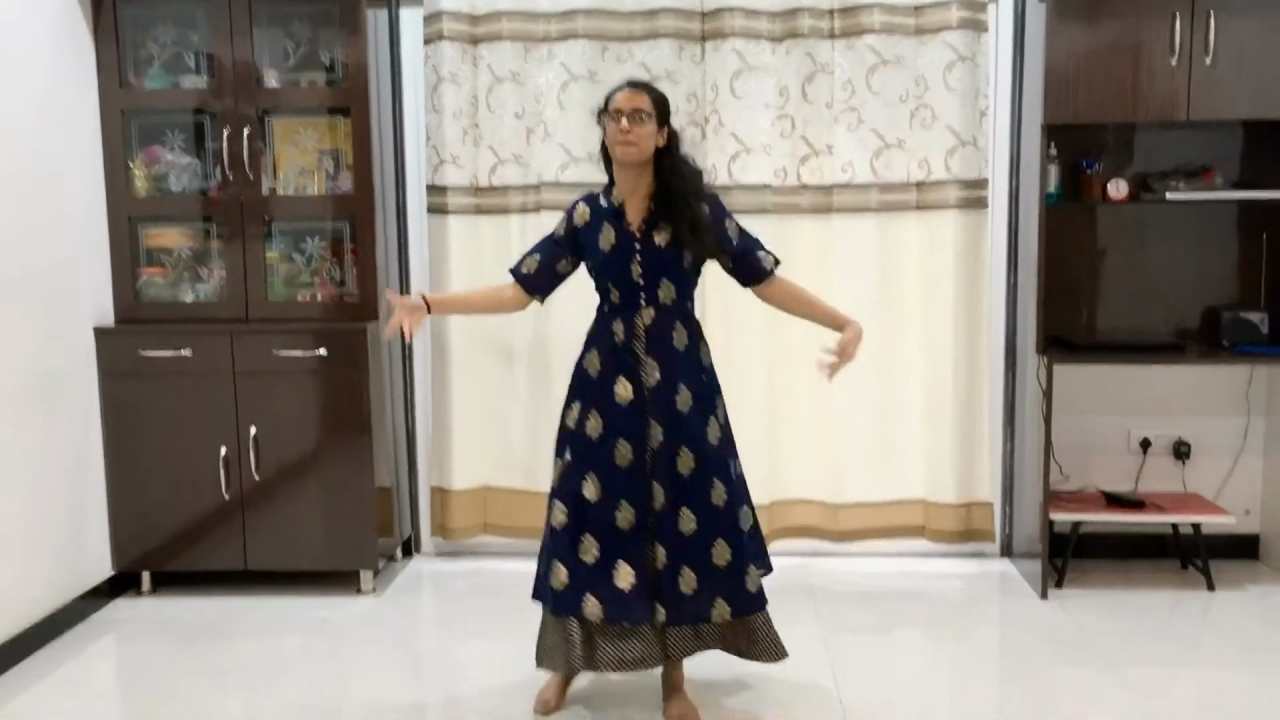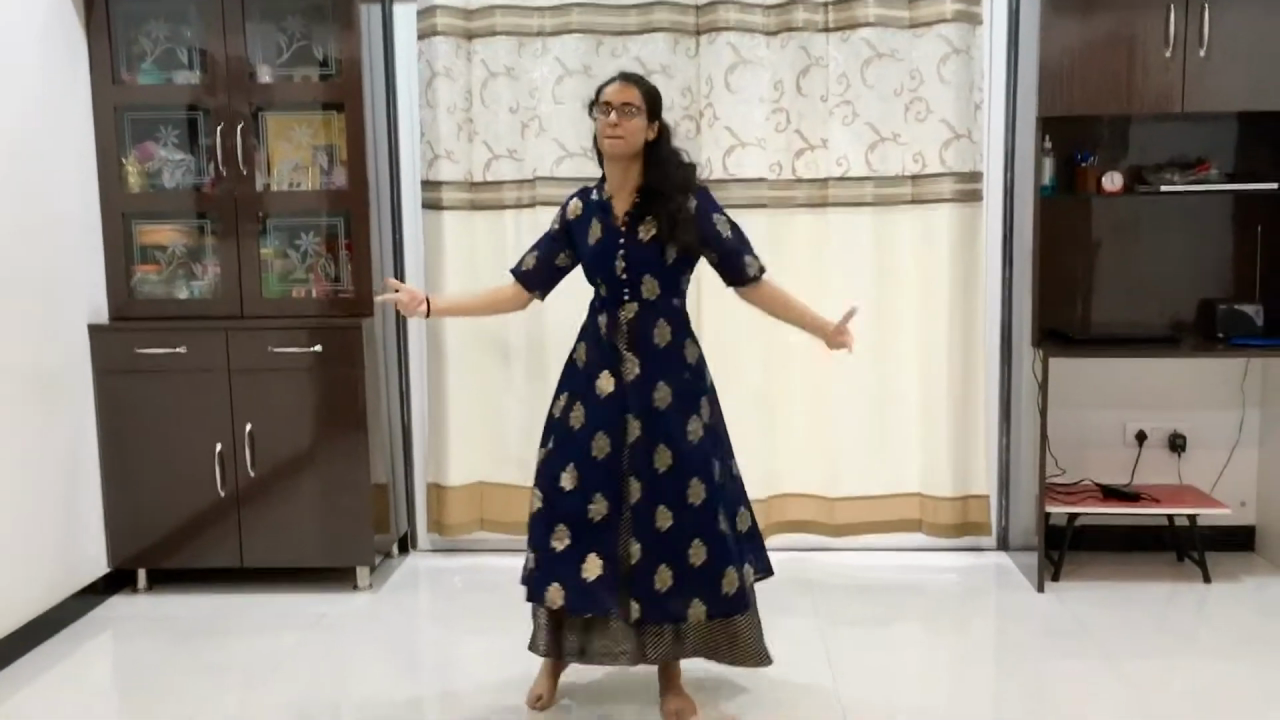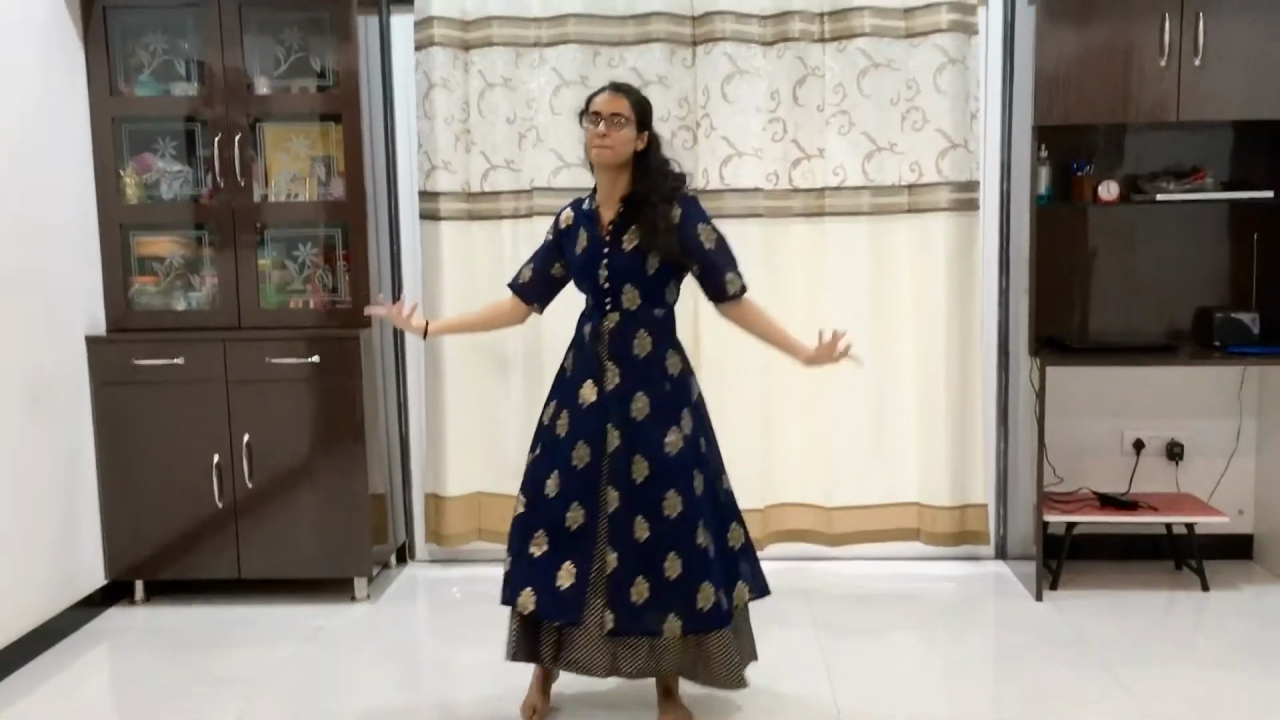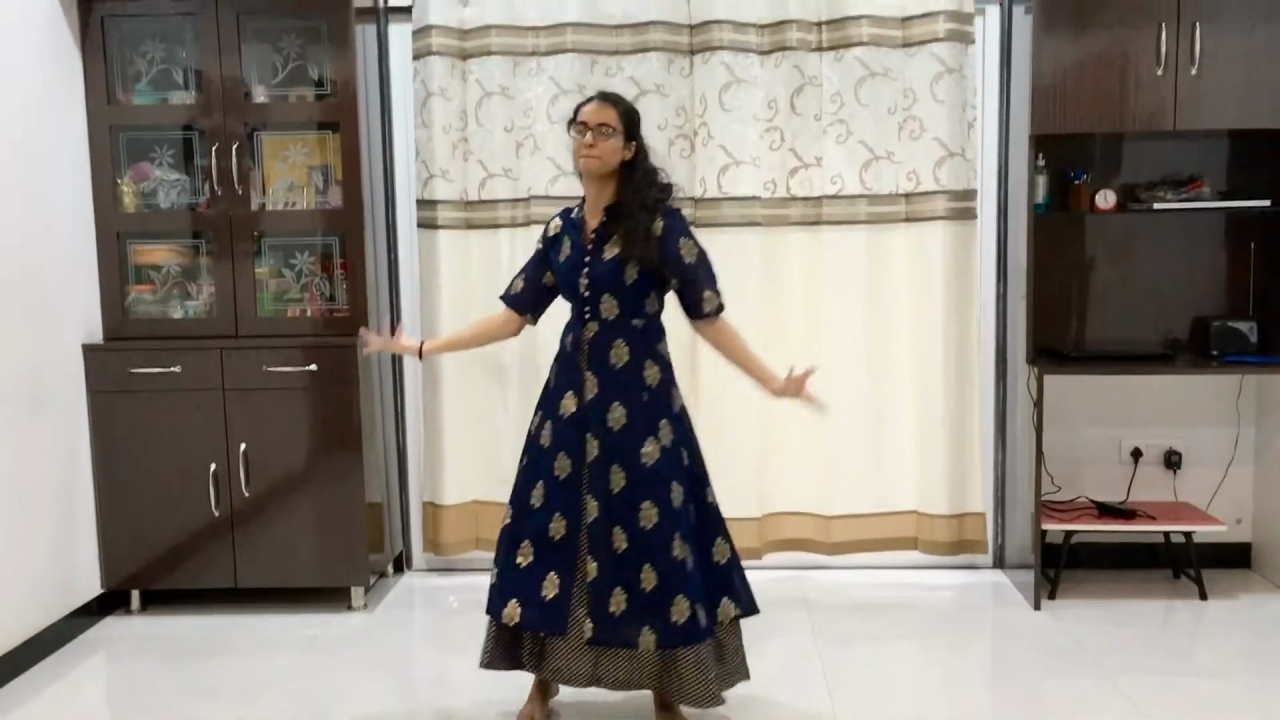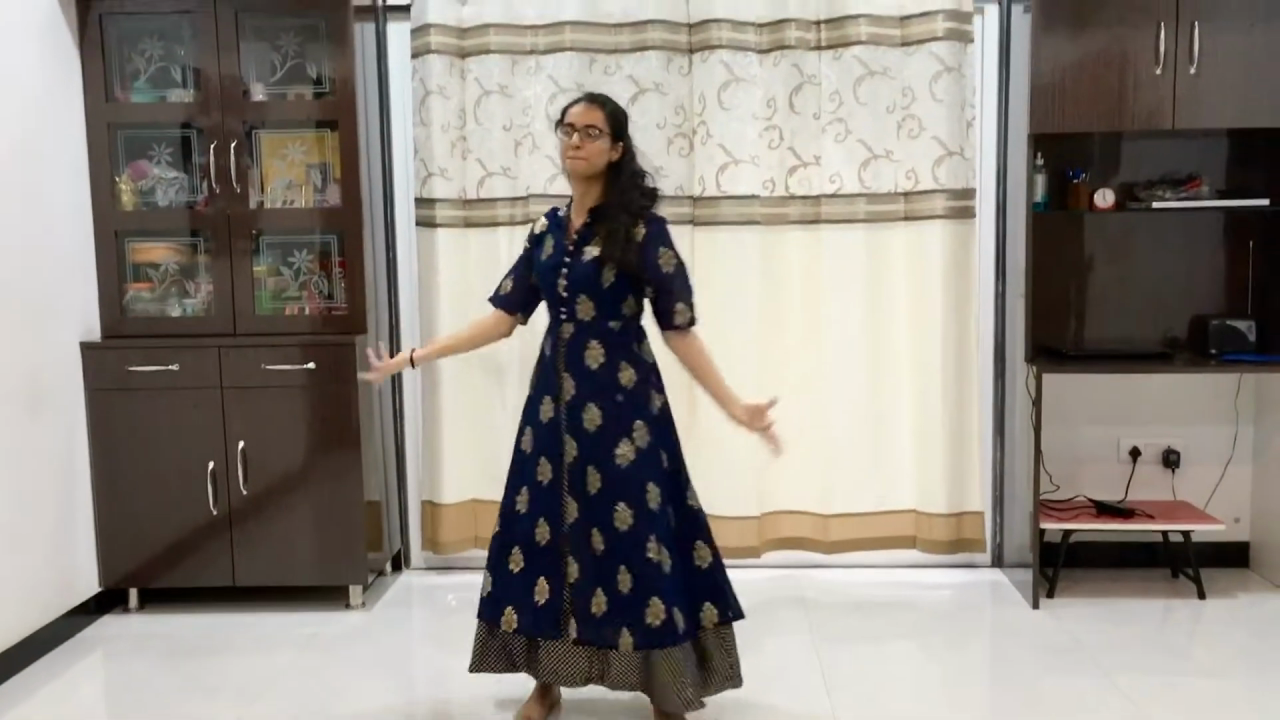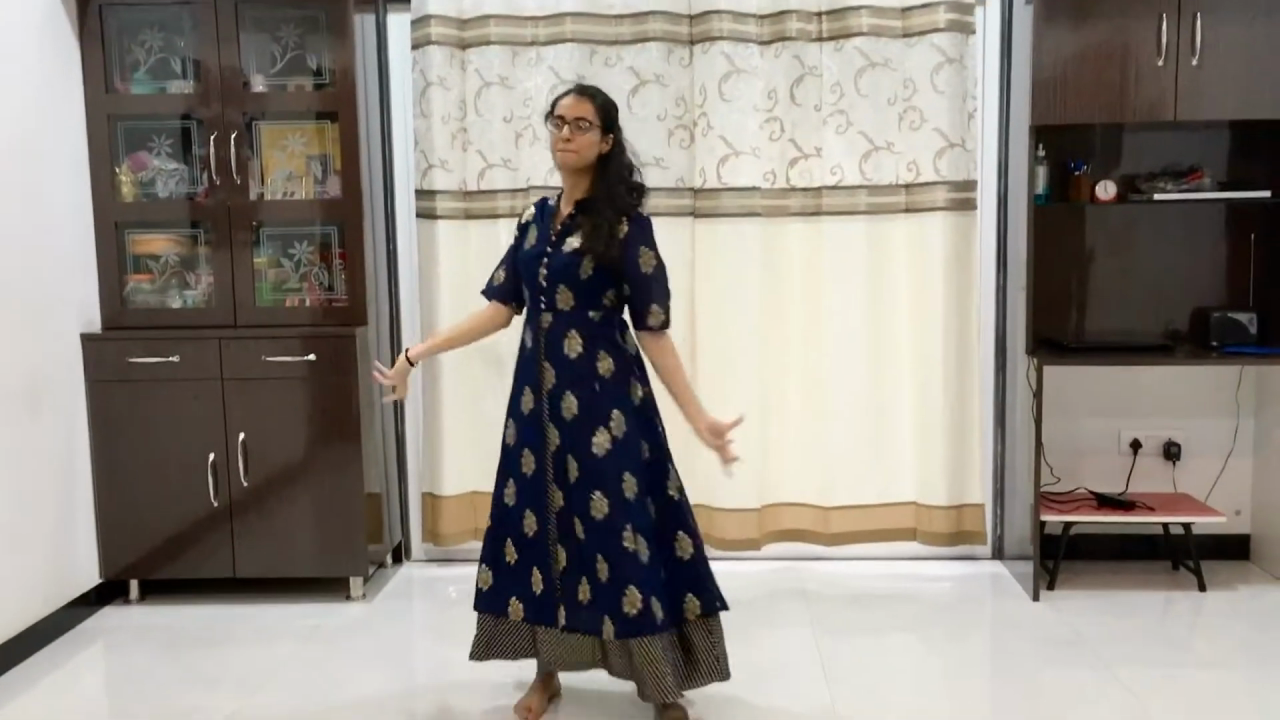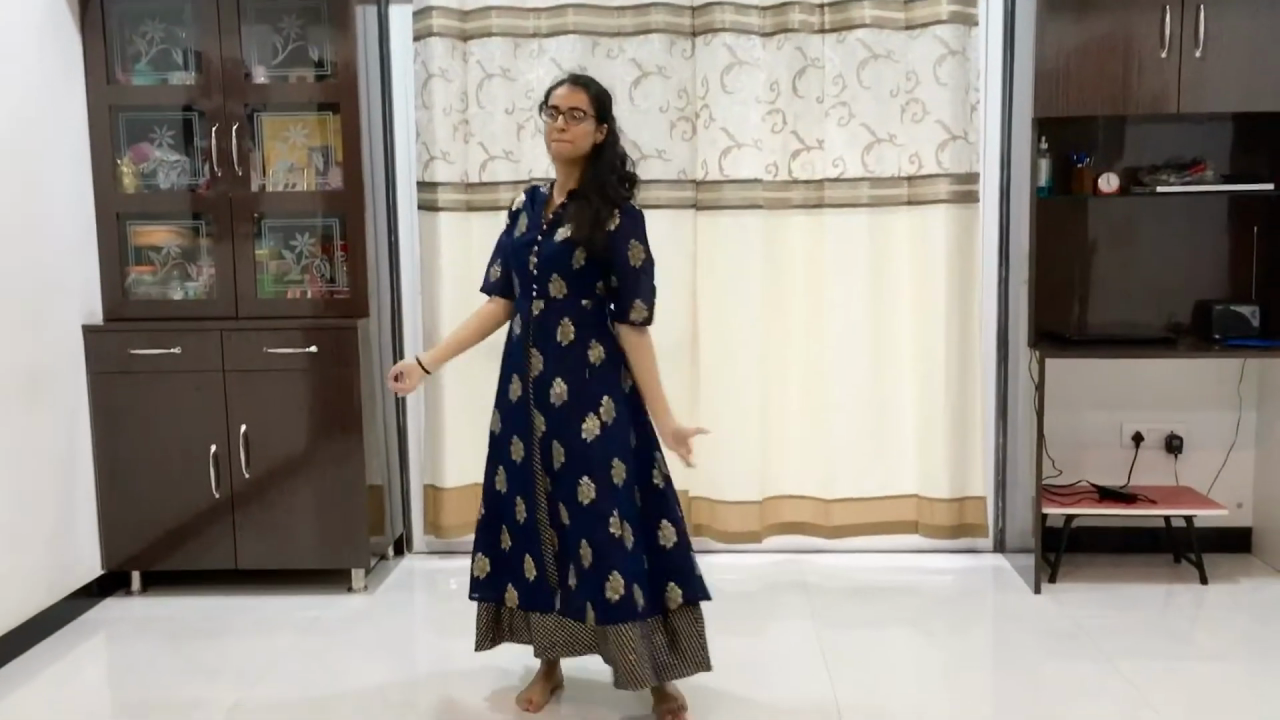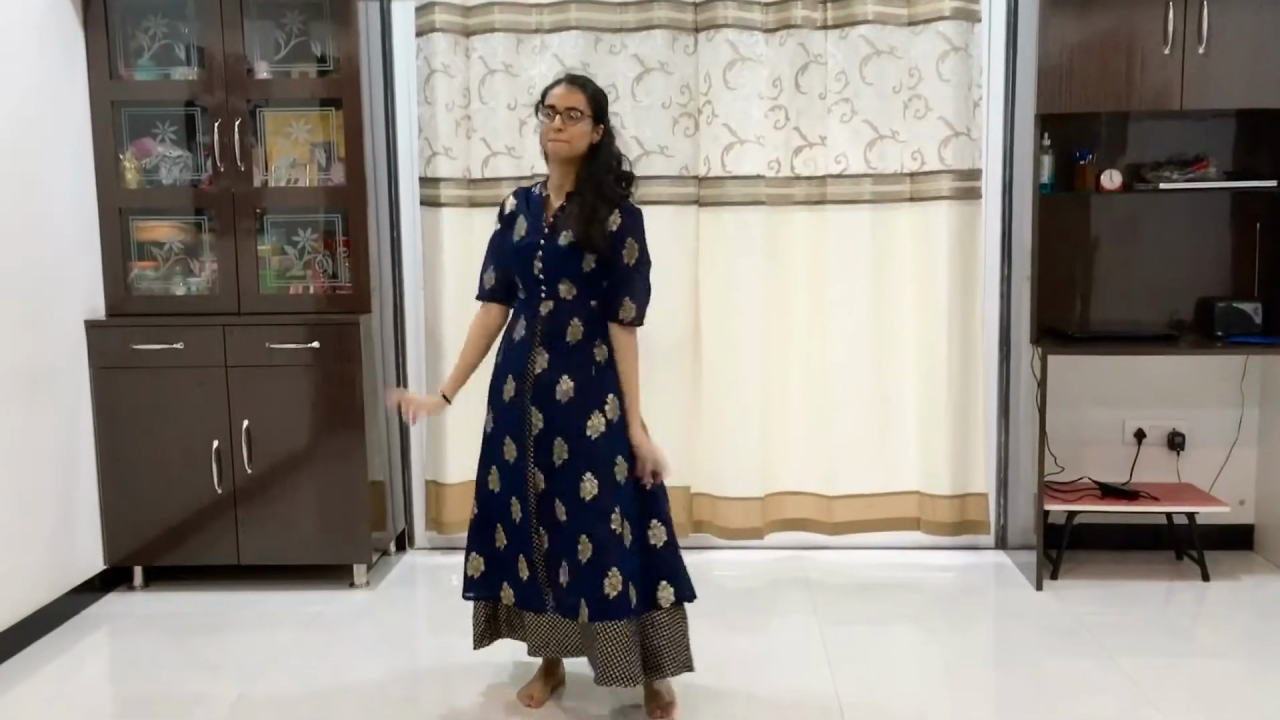
dt=0.1s
person 1, frame 1
left shoulder: (697, 208)
right shoulder: (585, 215)
left elbow: (764, 276)
right elbow: (520, 289)
left wrist: (841, 325)
right wrist: (431, 304)
left hip: (681, 381)
right hip: (605, 381)
left knee: (690, 517)
right knee: (589, 515)
right ankle: (563, 663)
person 1, frame 2
left shoulder: (687, 203)
right shoulder: (579, 210)
left elbow: (749, 279)
right elbow: (522, 288)
left wrist: (823, 329)
right wrist: (430, 303)
left hip: (670, 377)
right hip: (595, 375)
left knee: (677, 515)
right knee: (572, 508)
right ankle: (555, 656)
person 1, frame 3
left shoulder: (676, 212)
right shoulder: (571, 219)
left elbow: (730, 298)
right elbow: (521, 300)
left wrist: (803, 353)
right wrist: (430, 324)
left hip: (656, 388)
right hip: (583, 385)
left knee: (667, 527)
right knee: (559, 522)
person 1, frame 4
left shoulder: (658, 223)
right shoulder: (560, 227)
left elbow: (707, 315)
right elbow: (515, 312)
left wrist: (771, 381)
right wrist: (421, 346)
left hip: (639, 399)
right hip: (570, 396)
left knee: (649, 537)
right knee: (546, 533)
person 1, frame 5
left shoulder: (641, 227)
right shoulder: (547, 228)
left elbow: (678, 327)
right elbow: (506, 314)
left wrist: (732, 405)
right wrist: (417, 355)
left hip: (622, 403)
right hip: (554, 401)
left knee: (639, 540)
right knee: (541, 538)
person 1, frame 6
left shoulder: (625, 223)
right shoulder: (536, 218)
left elbow: (652, 328)
right elbow: (501, 305)
left wrist: (697, 416)
right wrist: (416, 354)
left hip: (604, 394)
right hip: (538, 392)
left knee: (620, 530)
right knee: (533, 527)
person 1, frame 7
left shoulder: (618, 214)
right shoulder: (526, 205)
left elbow: (633, 322)
right elbow: (499, 299)
left wrist: (663, 416)
right wrist: (428, 363)
left hip: (591, 383)
right hip: (525, 382)
left knee: (607, 522)
right knee: (528, 514)
right ankle: (549, 662)
person 1, frame 8
left shoulder: (616, 212)
right shoulder: (516, 206)
left elbow: (624, 321)
right elbow: (494, 306)
left wrist: (636, 422)
right wrist: (446, 390)
left hip: (588, 383)
right hip: (520, 383)
left knee: (603, 522)
right knee: (523, 513)
right ankle: (549, 658)
